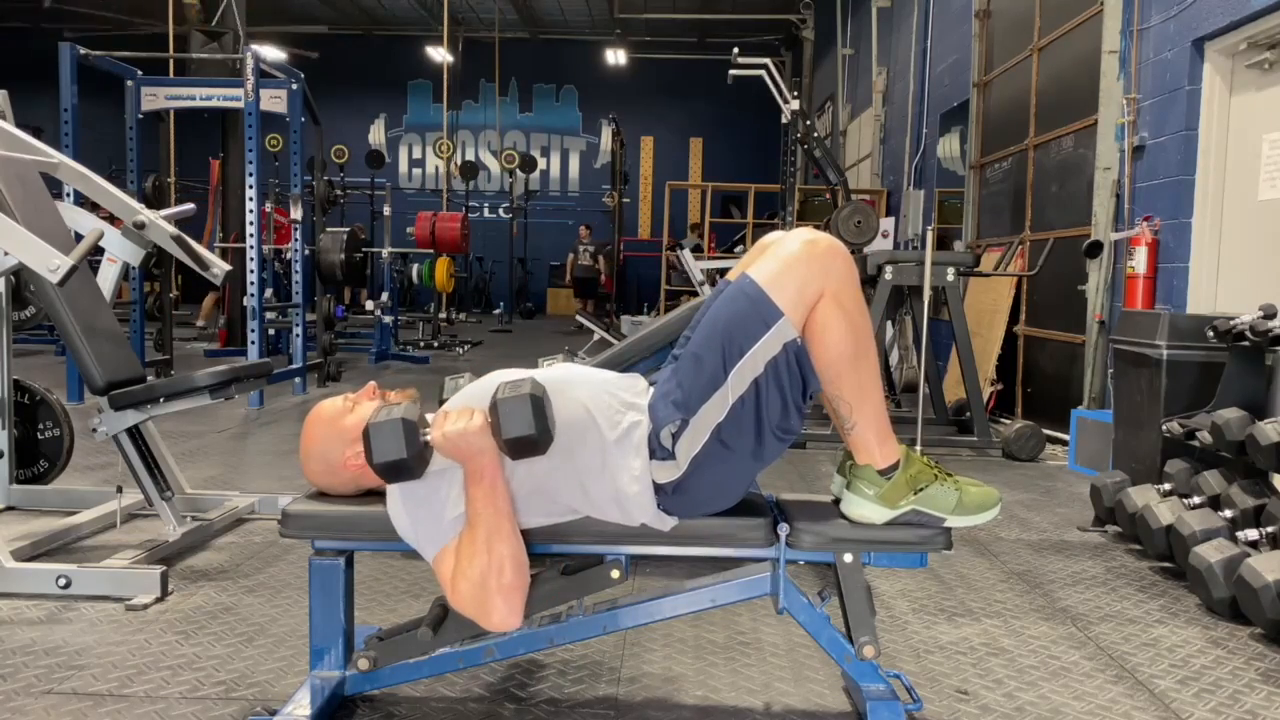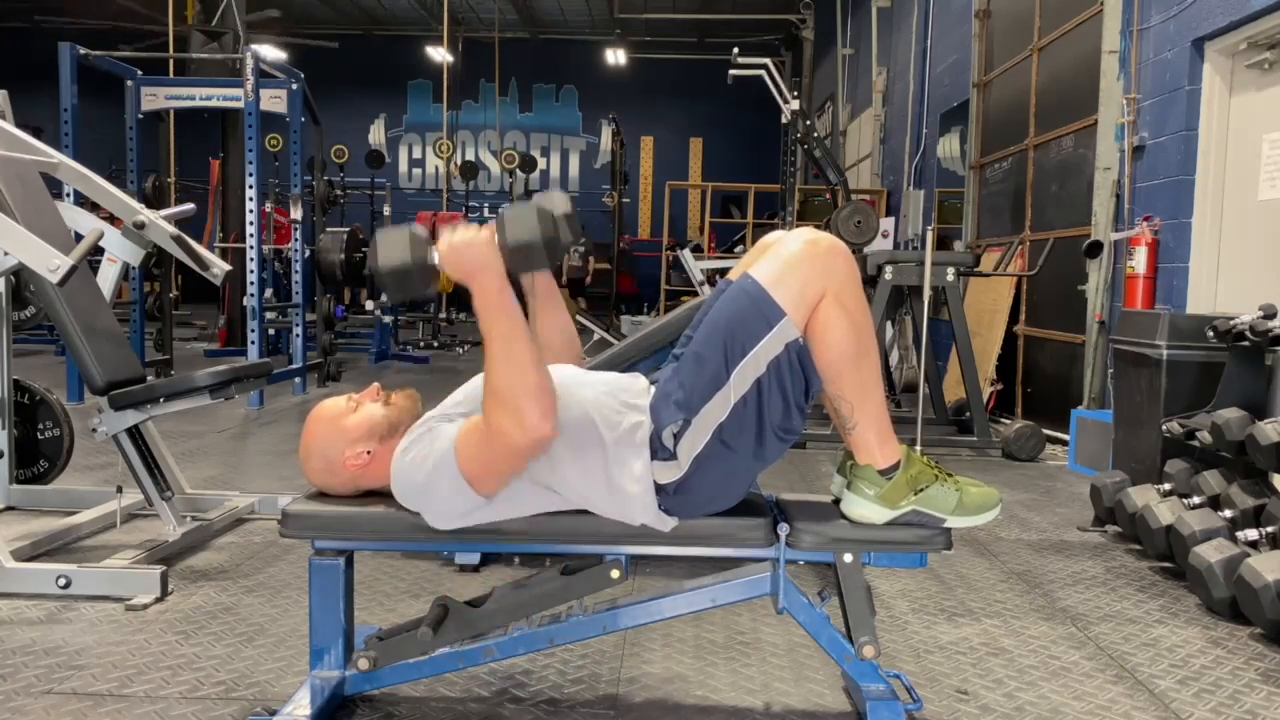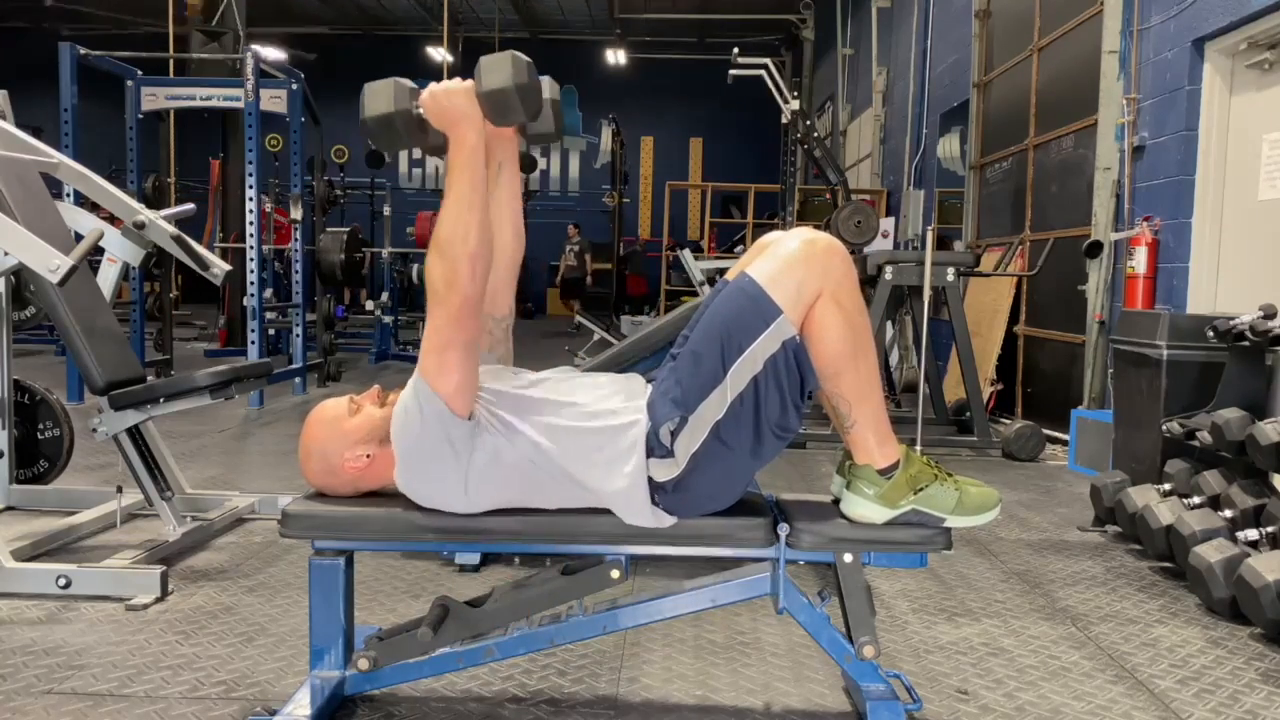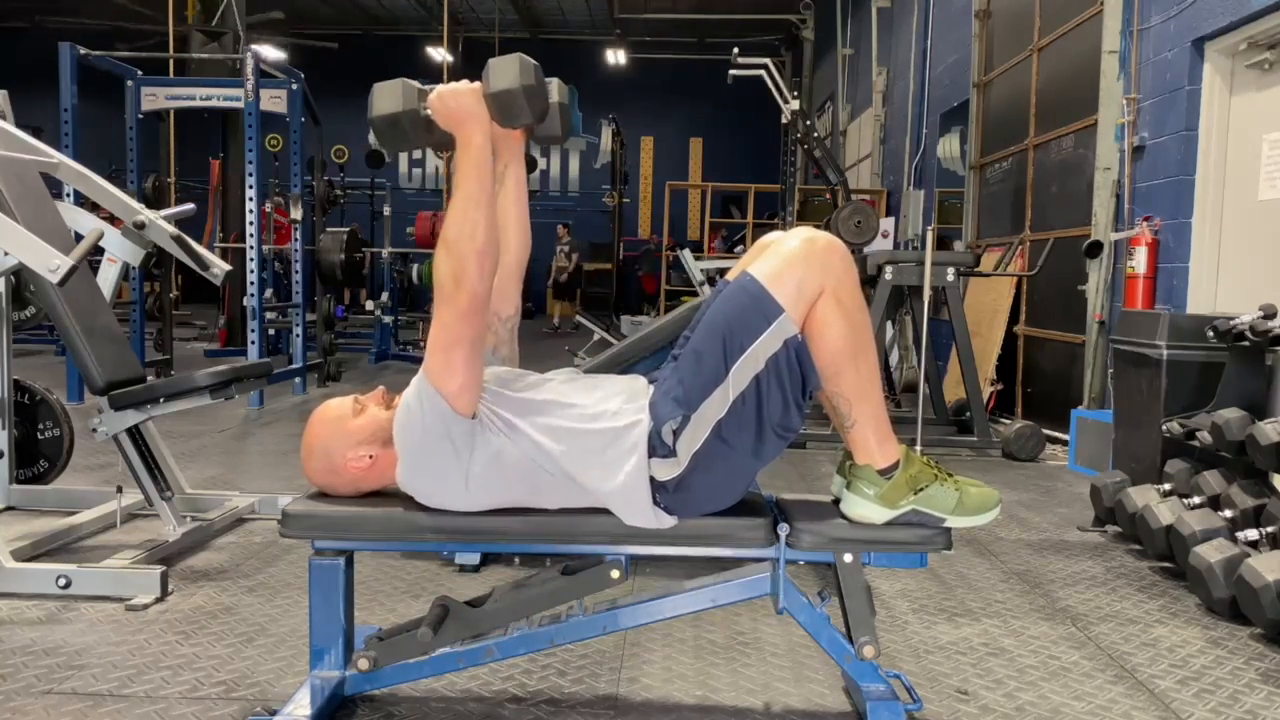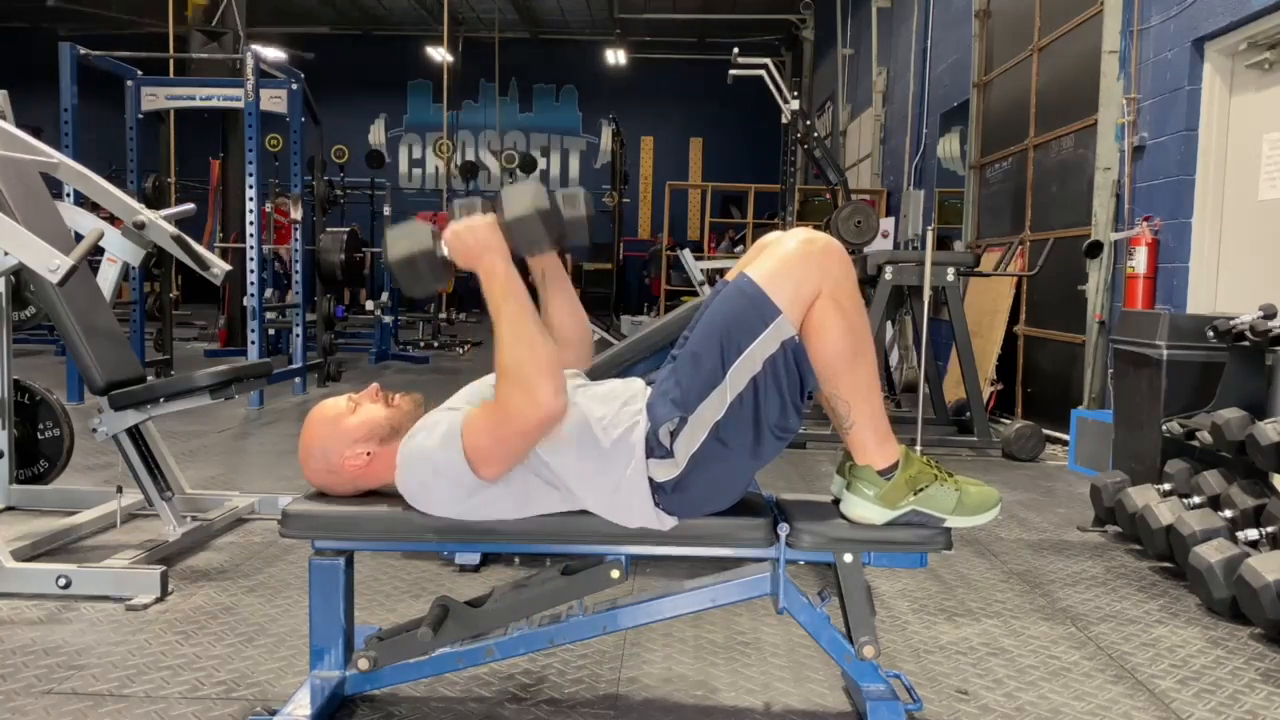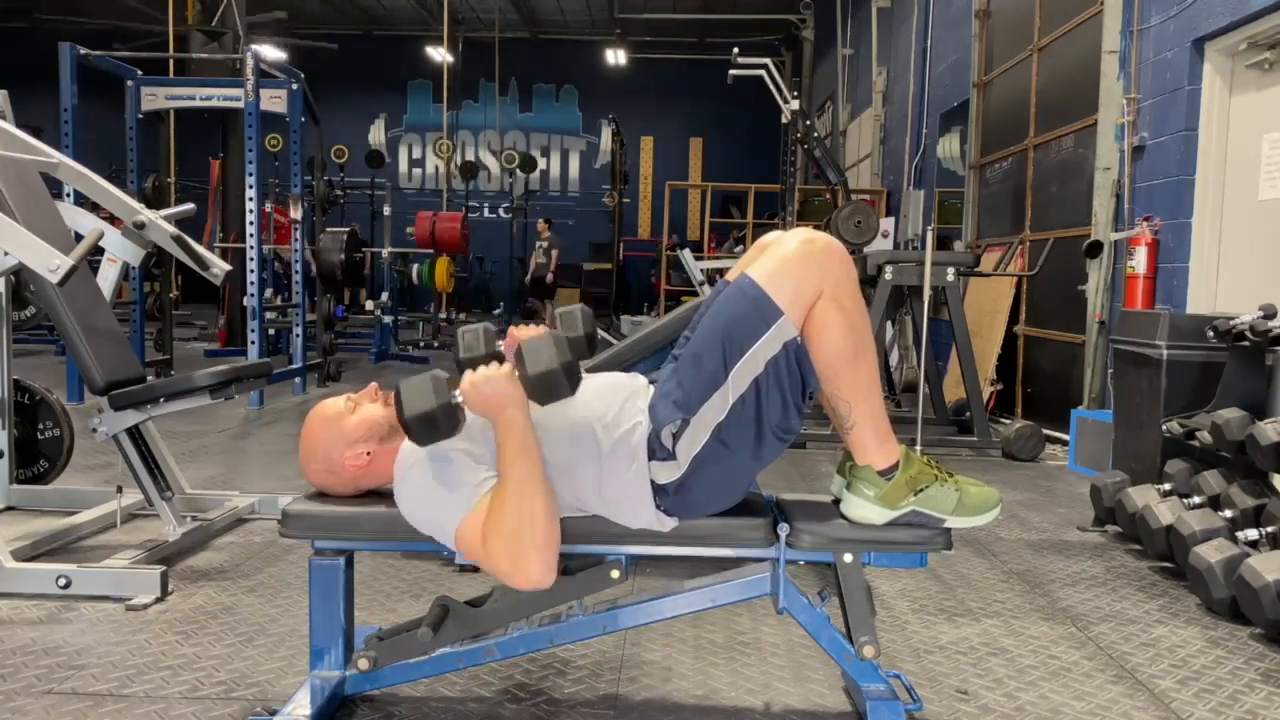
dt=0.5s
person 1, frame 1
left shoulder: (434, 445)
right shoulder: (422, 490)
right elbow: (500, 611)
right wrist: (479, 463)
left hip: (657, 411)
right hip: (678, 453)
left knee: (785, 250)
right knee: (815, 258)
left ankle: (868, 459)
right ankle: (885, 476)
person 1, frame 2
left shoulder: (439, 435)
right shoulder: (423, 467)
left elbow: (566, 374)
right elbow: (534, 421)
left wrist: (535, 273)
right wrist: (485, 277)
left hip: (656, 406)
right hip: (677, 454)
left knee: (783, 251)
right knee: (815, 258)
left ankle: (868, 461)
right ankle: (885, 476)
person 1, frame 3
left shoulder: (457, 406)
right shoulder: (426, 443)
left elbow: (494, 286)
right elbow: (457, 293)
left wrist: (502, 151)
right wrist: (463, 135)
left hip: (667, 424)
right hip: (677, 456)
left knee: (781, 251)
right knee: (813, 257)
left ankle: (869, 461)
right ankle: (885, 477)
person 1, frame 4
left shoulder: (461, 409)
right shoulder: (427, 444)
left elbow: (502, 279)
right elbow: (465, 293)
left wrist: (507, 151)
right wrist: (471, 135)
left hip: (664, 419)
right hip: (679, 453)
left knee: (780, 251)
right knee: (814, 256)
left ankle: (867, 459)
right ankle: (884, 475)
person 1, frame 5
left shoulder: (442, 429)
right shoulder: (426, 461)
left elbow: (571, 365)
right elbow: (543, 402)
left wrist: (540, 256)
right wrist: (492, 262)
left hip: (660, 421)
right hip: (676, 454)
left knee: (780, 252)
right knee: (811, 257)
left ankle: (867, 465)
right ankle: (884, 475)
person 1, frame 6
left shoulder: (435, 445)
right shoulder: (426, 477)
right elbow: (533, 565)
right wrist: (509, 412)
left hip: (658, 407)
right hip: (677, 452)
left knee: (780, 250)
right knee: (812, 256)
left ankle: (865, 460)
right ankle: (885, 475)
